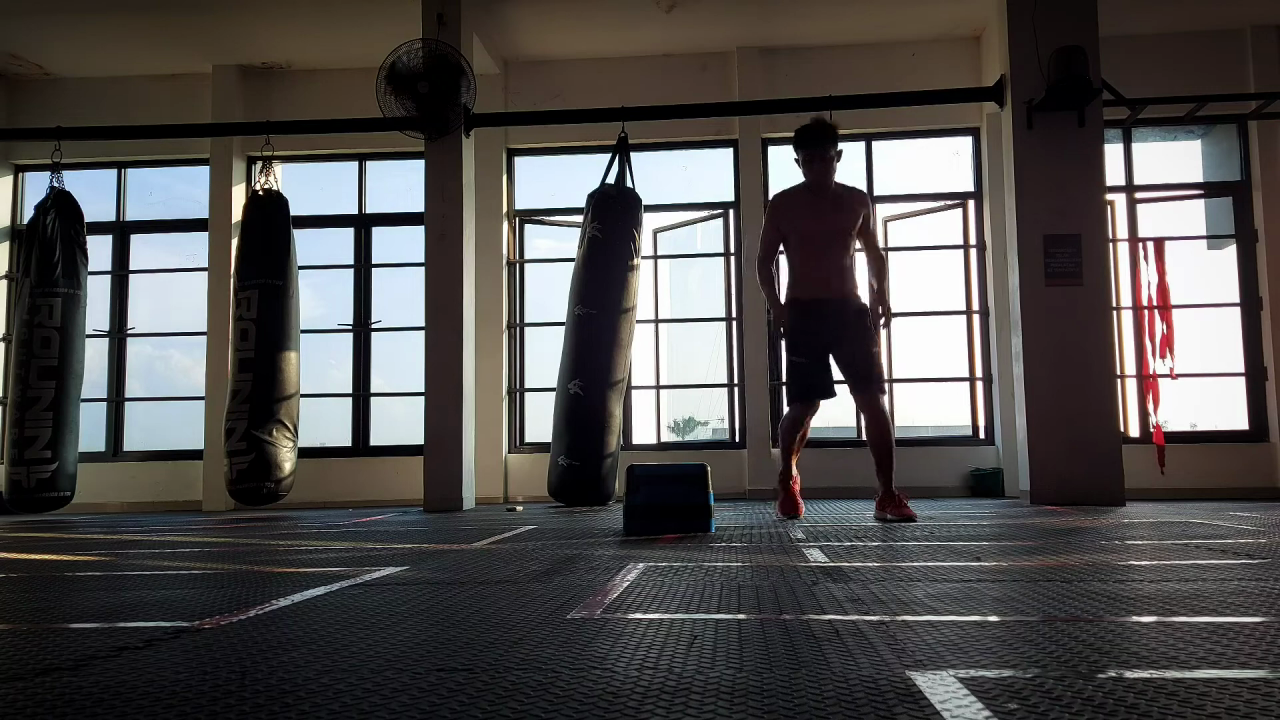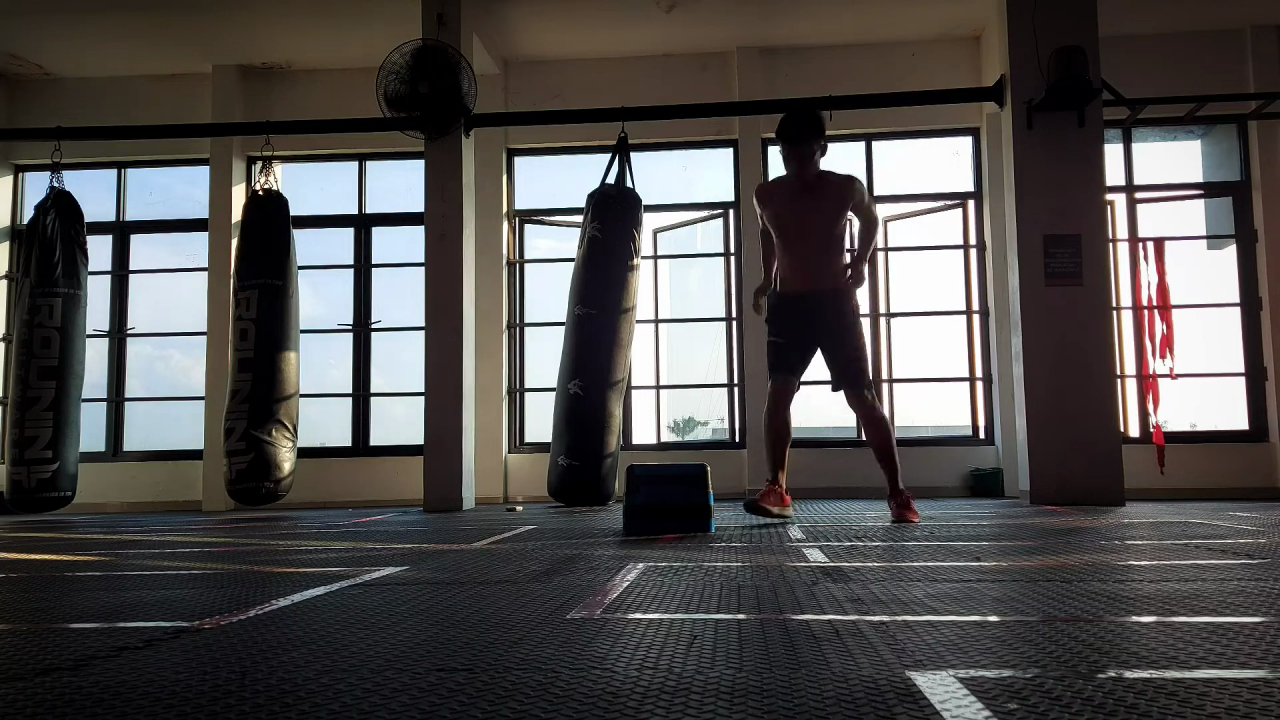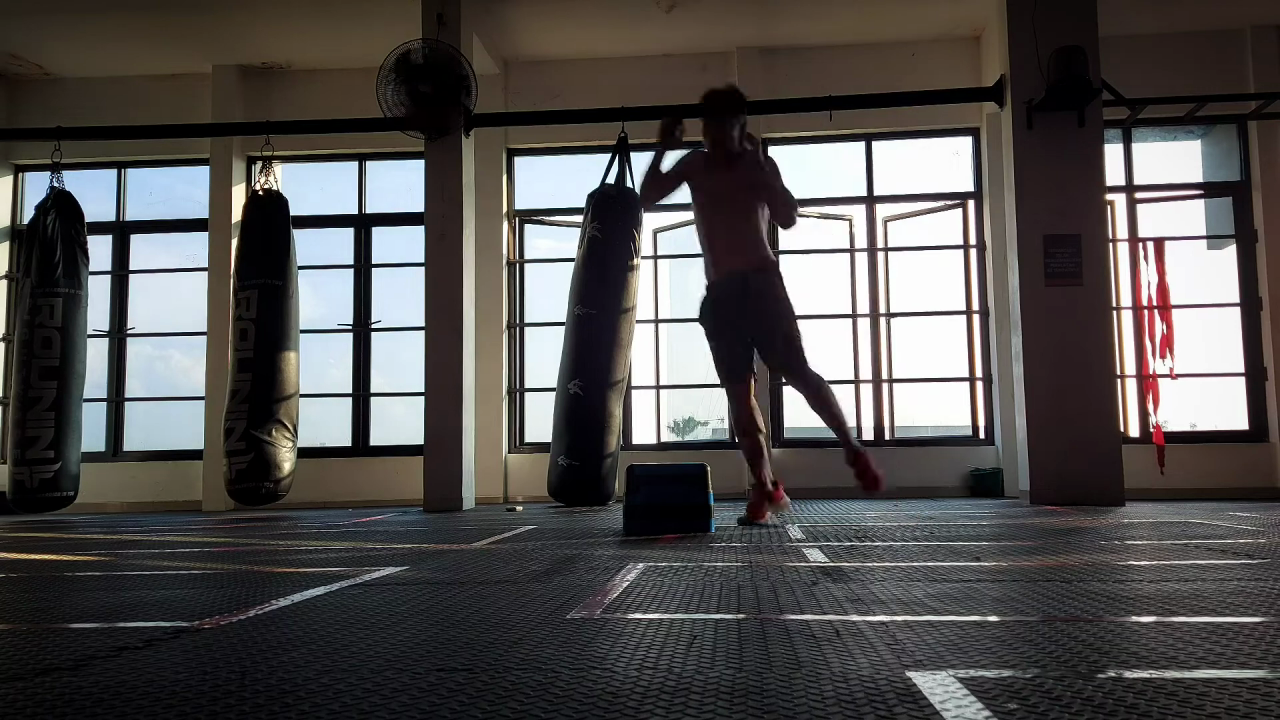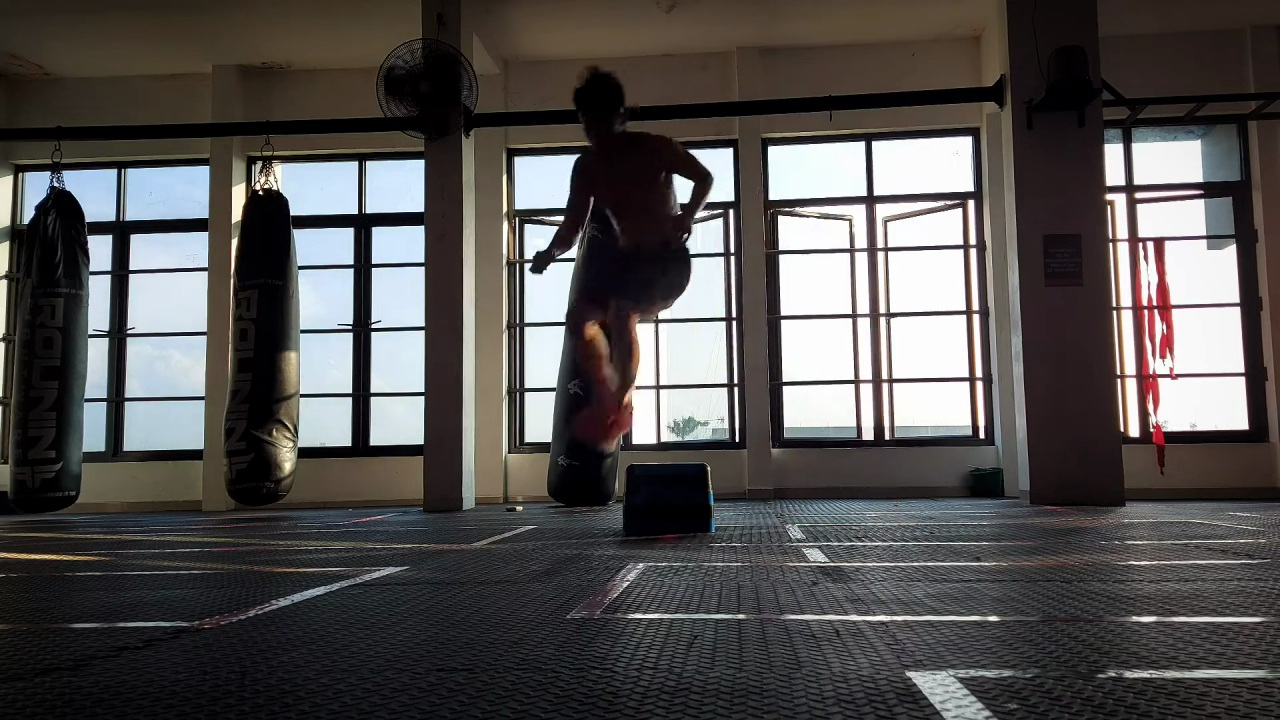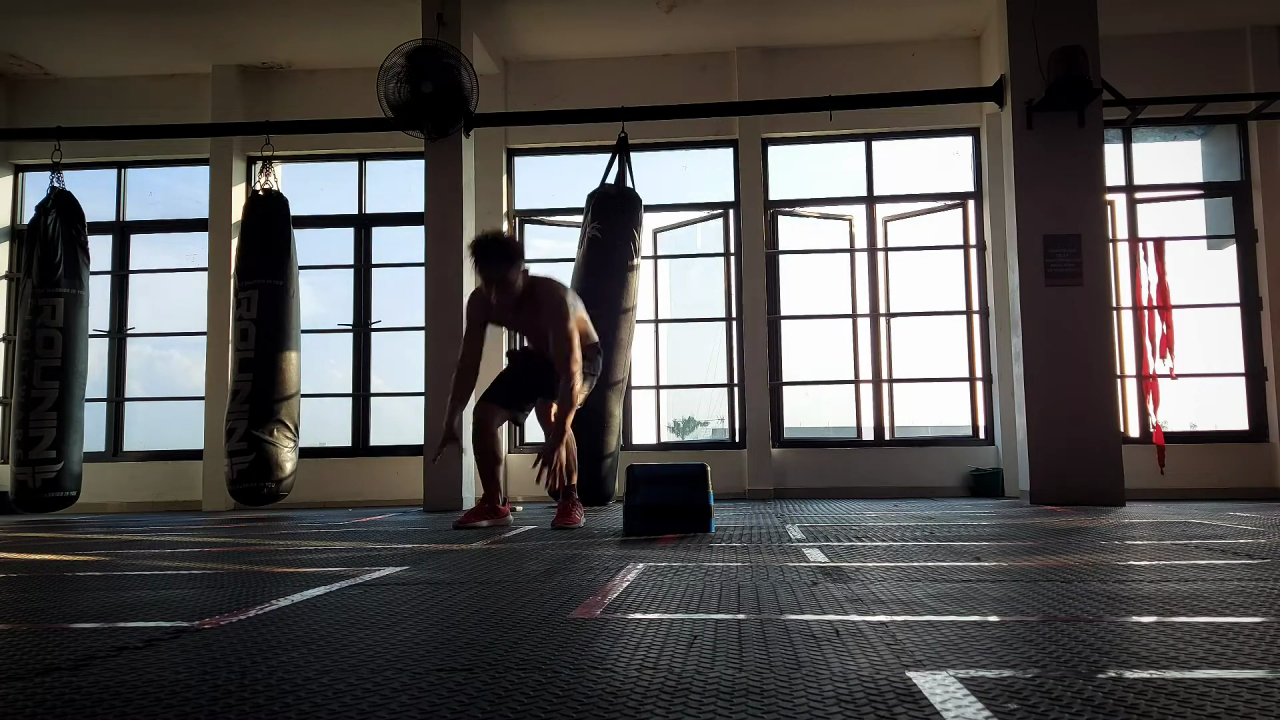
dt=0.3s
person 1, frame 1
left shoulder: (856, 201)
right shoulder: (783, 205)
left elbow: (874, 252)
right elbow: (764, 259)
left wrist: (880, 295)
right wrist: (775, 302)
left hip: (849, 309)
right hip: (802, 312)
left knee: (871, 398)
right knee: (802, 409)
left ankle: (888, 494)
right ankle: (788, 480)
person 1, frame 2
left shoulder: (846, 188)
right shoulder: (767, 195)
left elbow: (870, 220)
left wrist: (861, 262)
right wrist: (766, 278)
left hip: (836, 302)
right hip: (788, 304)
left knee: (862, 397)
right knee: (779, 390)
left ankle: (897, 492)
right ankle: (776, 488)
person 1, frame 3
left shoulder: (759, 165)
right shoulder: (693, 165)
left elbow: (787, 217)
right elbow: (648, 200)
left wrist: (760, 162)
right wrist: (662, 149)
left hip: (762, 282)
right hip: (722, 293)
left knee: (798, 373)
right knee: (738, 391)
left ankle: (853, 450)
right ankle: (766, 488)
person 1, frame 4
left shoulder: (655, 147)
right shoulder: (586, 166)
left elbow: (704, 177)
right elbow: (572, 227)
left wrist: (687, 217)
right wrist: (550, 253)
left hip: (667, 260)
right hip: (627, 260)
left knee: (621, 313)
right knee: (578, 317)
left ankle: (617, 404)
right ankle: (606, 395)
person 1, frame 5
left shoulder: (553, 300)
right shoulder: (480, 301)
left elbow: (571, 376)
right elbow: (468, 363)
left wrist: (556, 443)
right wrist: (451, 420)
left hip: (580, 355)
right hip: (536, 358)
left knee: (550, 413)
right knee: (485, 415)
left ankle: (570, 501)
right ankle: (493, 505)
